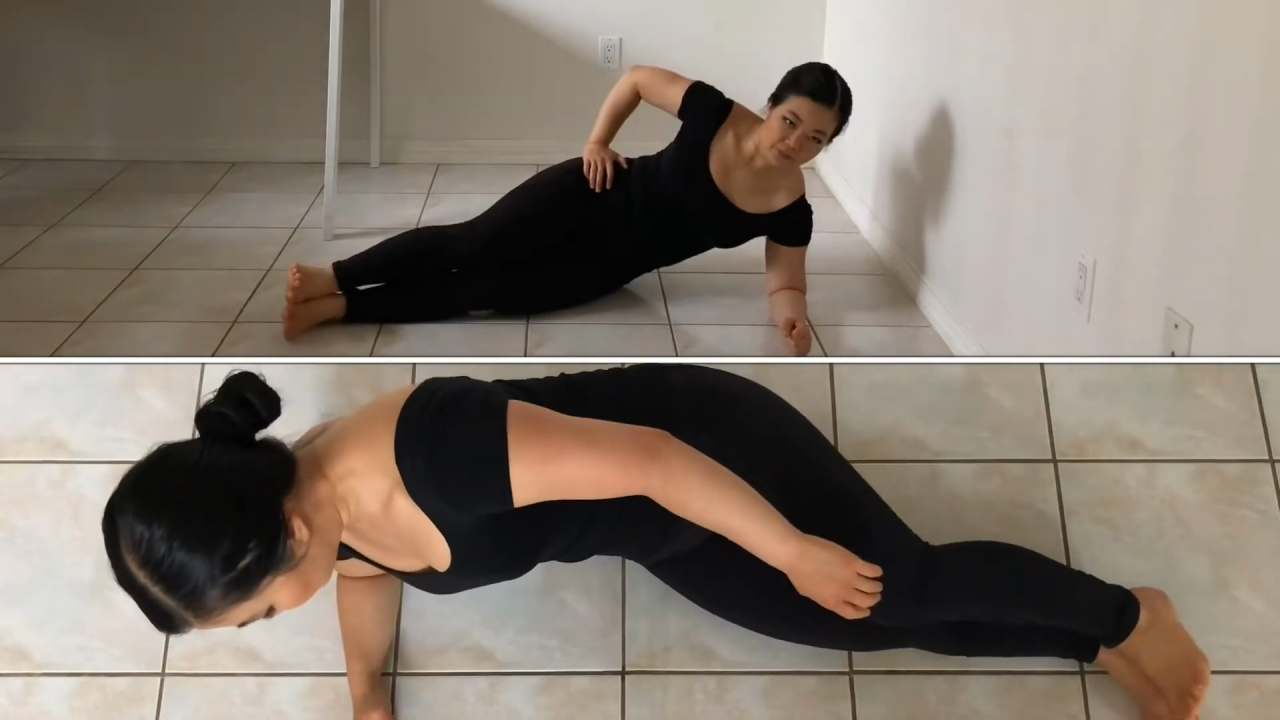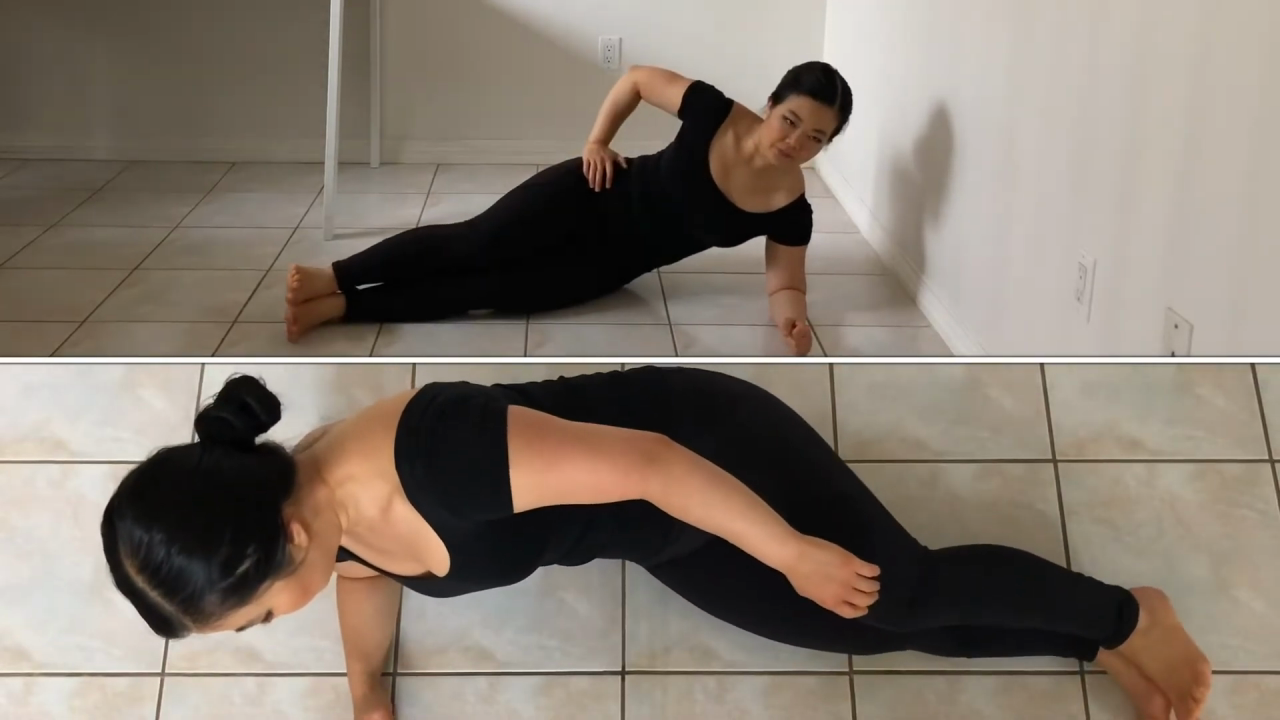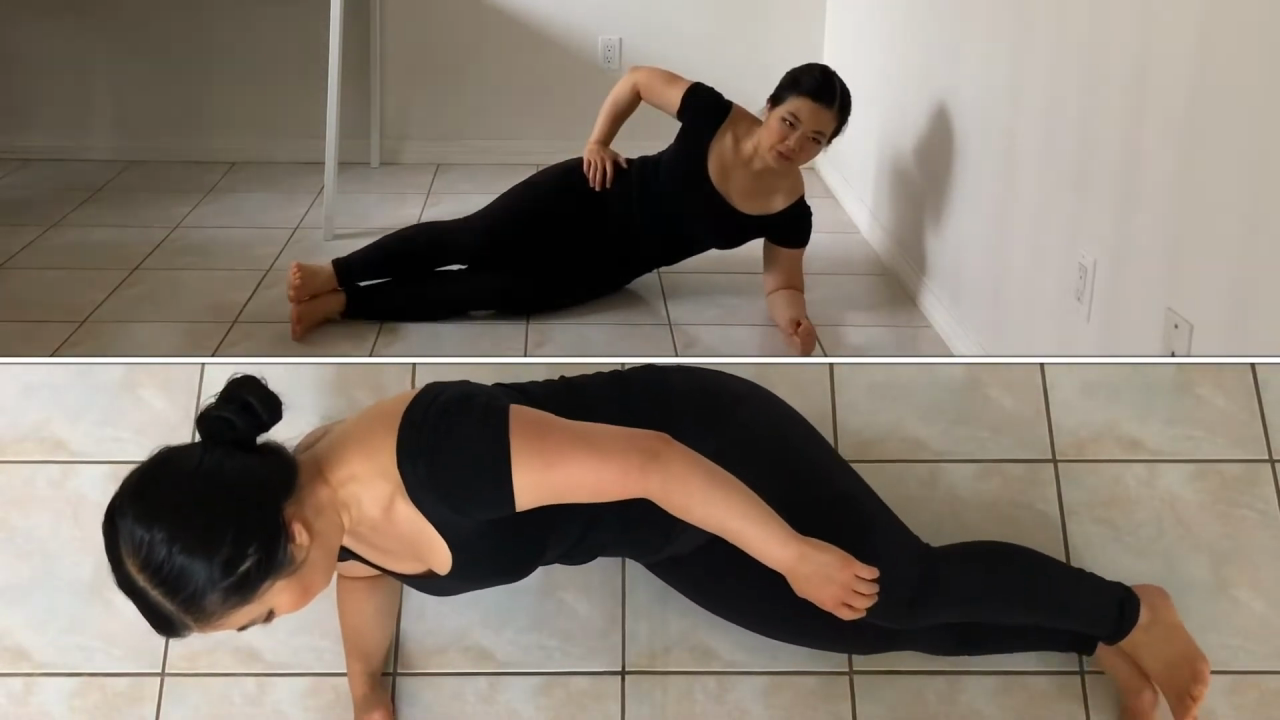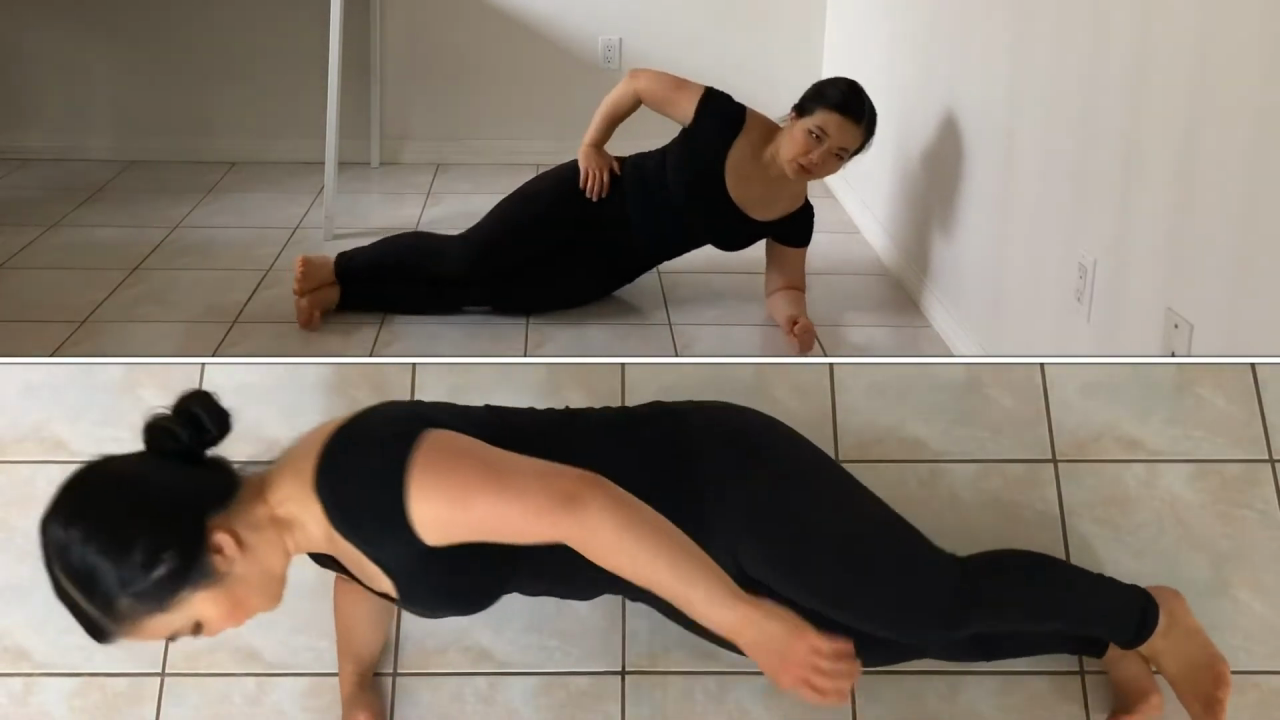
dt=0.5s
person 1, frame 1
left shoulder: (428, 452)
right shoulder: (316, 509)
left elbow: (652, 457)
left wrist: (796, 551)
left hip: (705, 444)
right hip: (661, 539)
left knee: (906, 584)
right knee: (870, 626)
left ankle: (1129, 613)
person 1, frame 2
left shoulder: (427, 458)
right shoulder: (310, 508)
left elbow: (651, 462)
left wrist: (795, 553)
left hip: (704, 446)
right hip: (661, 542)
left knee: (904, 591)
right knee: (869, 627)
left ankle: (1126, 618)
person 1, frame 3
left shoulder: (433, 455)
right shoulder: (311, 502)
left elbow: (653, 460)
right elbow: (368, 570)
left wrist: (796, 552)
left hip: (706, 440)
right hip: (666, 541)
left knee: (905, 584)
right knee: (866, 626)
left ankle: (1128, 612)
person 1, frame 4
left shoulder: (360, 473)
right shoulder: (300, 515)
left elbow: (579, 503)
left wrist: (749, 622)
left hip: (717, 478)
right hip: (673, 539)
left knee: (930, 600)
left ankle: (1146, 615)
person 2, frame 1
left shoulder: (789, 210)
right shoulder: (714, 112)
left elbow: (784, 282)
right elbow: (637, 79)
left wrist: (794, 321)
right wrist: (597, 142)
left hip: (611, 264)
right hip: (593, 196)
left knee: (488, 290)
right knee: (473, 245)
left ankle: (339, 307)
right ankle: (332, 277)
person 2, frame 2
left shoulder: (790, 208)
right shoulder: (715, 112)
left elbow: (784, 283)
right elbow: (637, 79)
left wrist: (794, 320)
right wrist: (596, 142)
left hip: (614, 261)
right hip: (595, 195)
left knee: (490, 290)
right knee: (474, 244)
left ankle: (340, 307)
right ankle: (333, 277)
person 2, frame 3
left shoulder: (789, 210)
right shoulder: (713, 113)
left elbow: (782, 283)
right elbow: (638, 79)
left wrist: (796, 319)
right wrist: (597, 141)
left hip: (615, 262)
right hip: (595, 195)
left knee: (491, 289)
right knee: (474, 238)
left ankle: (342, 302)
right ankle: (334, 272)
person 2, frame 4
left shoulder: (794, 215)
right shoulder: (727, 120)
left elbow: (782, 286)
right elbow: (637, 82)
left wrist: (795, 318)
right wrist: (591, 145)
left hip: (615, 260)
right hip: (594, 197)
left knee: (489, 292)
right knee: (467, 258)
left ankle: (340, 295)
right ankle: (336, 265)
